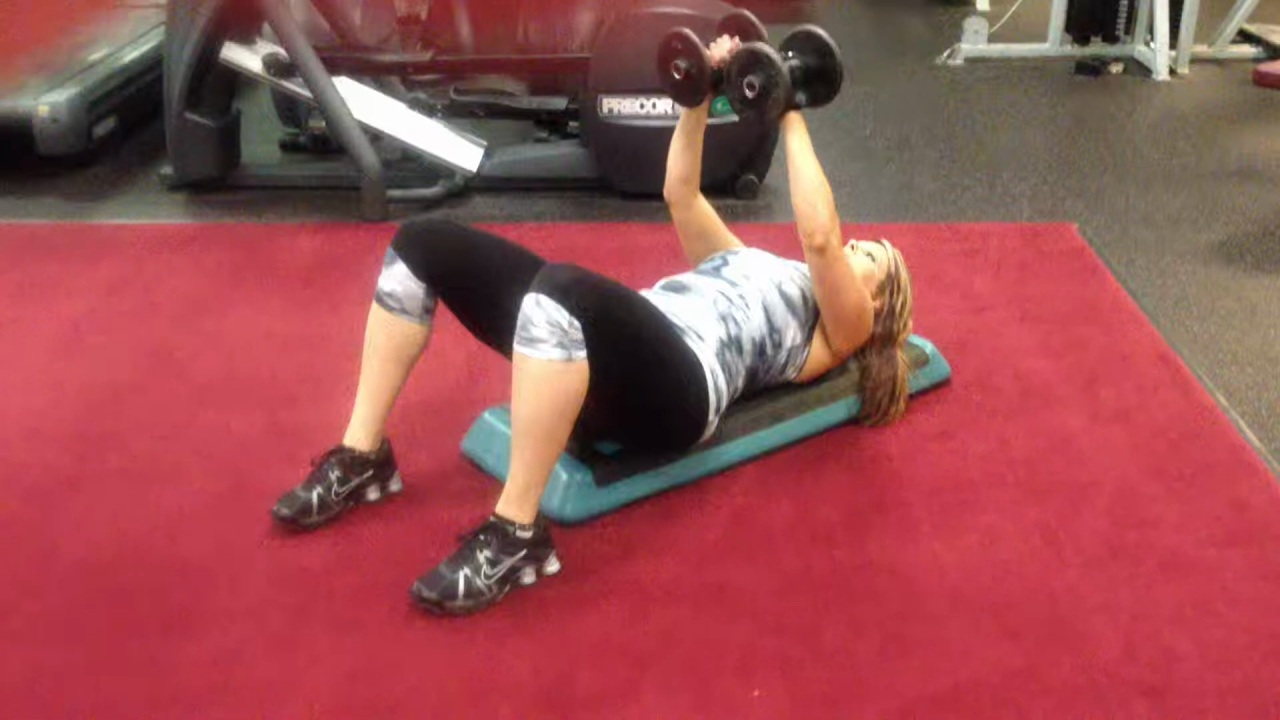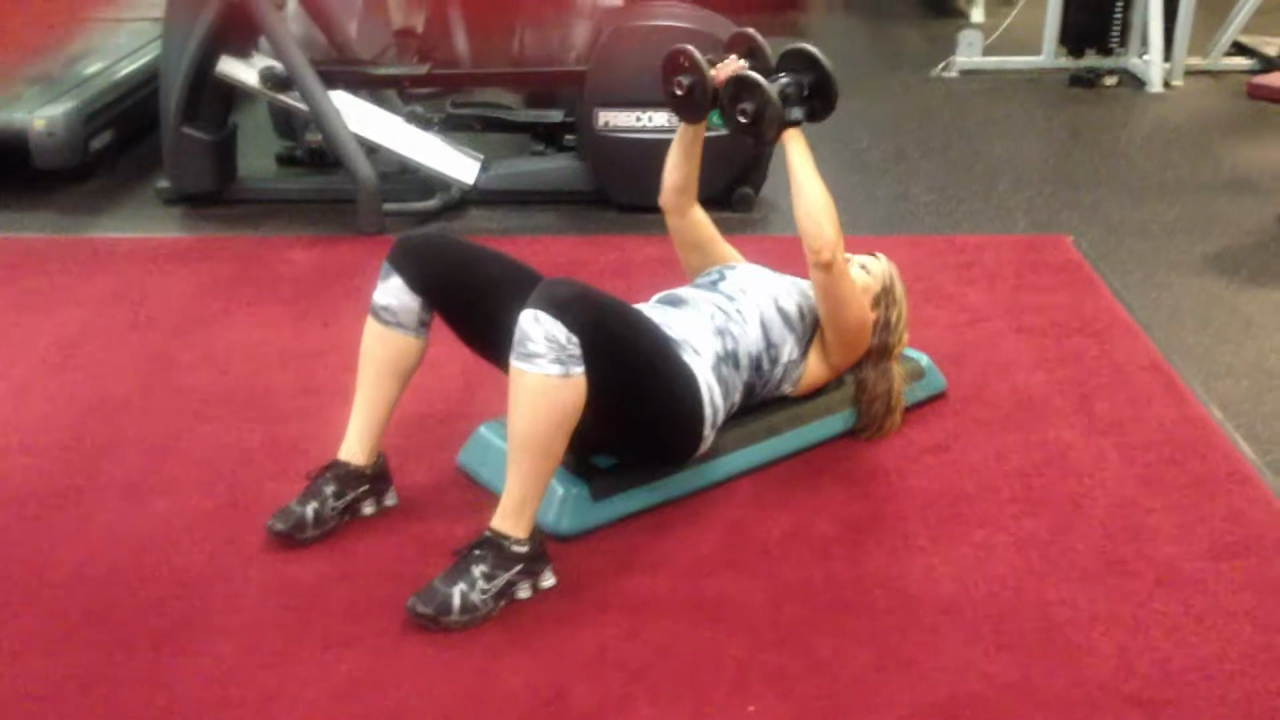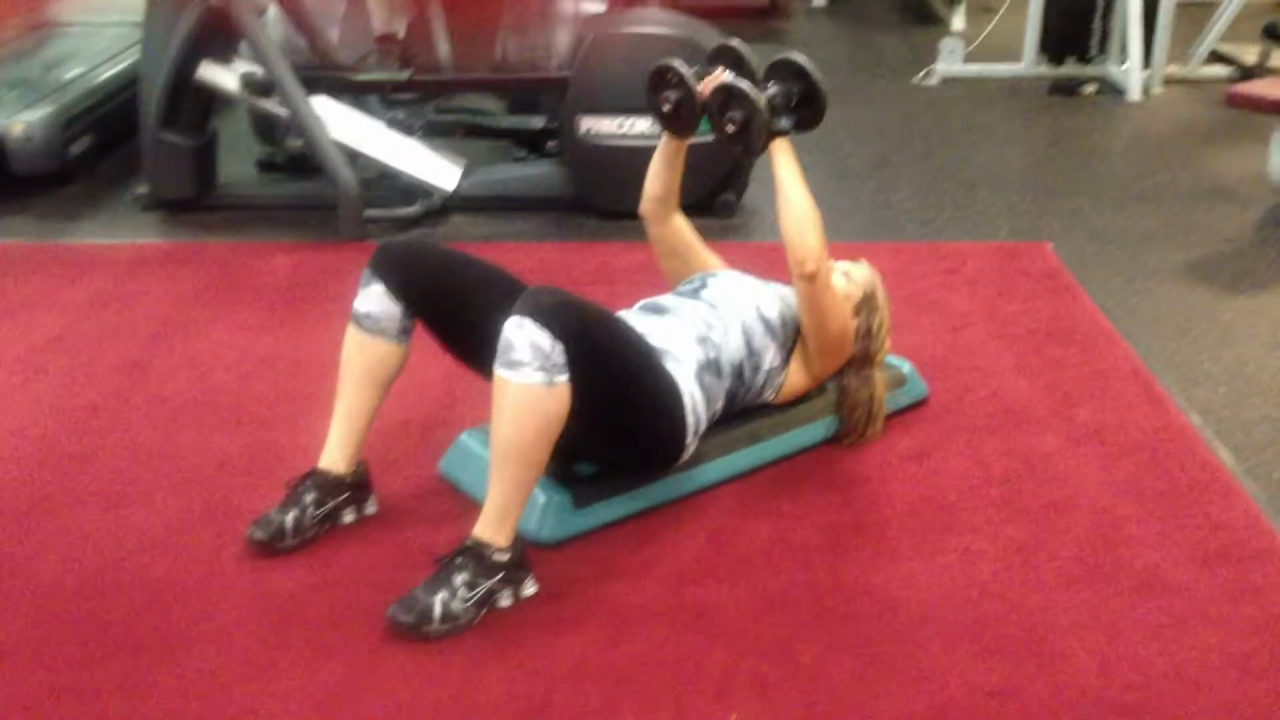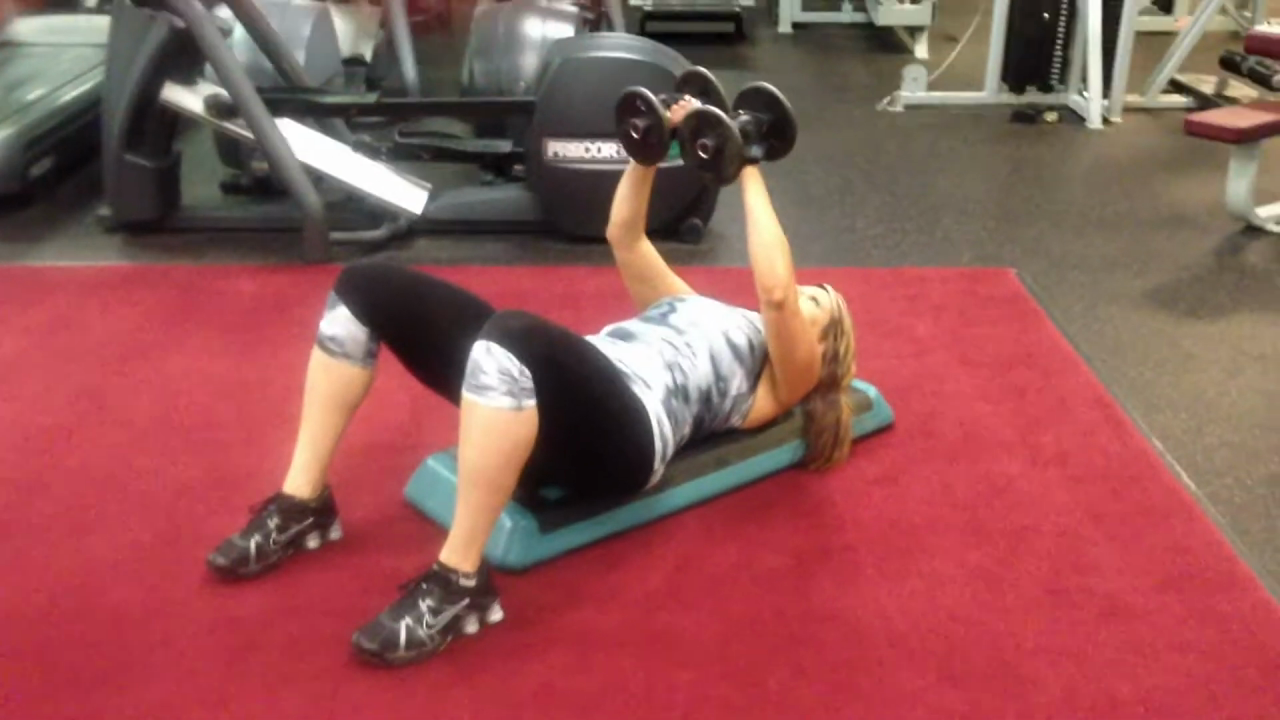
dt=0.3s
person 1, frame 1
left shoulder: (844, 325)
right shoulder: (757, 264)
left elbow: (818, 236)
right elbow: (681, 196)
left wrist: (792, 118)
right wrist: (698, 98)
left hip: (679, 382)
right hip: (604, 346)
left knee: (561, 288)
right knee: (421, 243)
left ankle: (516, 533)
right ankle: (362, 457)
person 1, frame 2
left shoulder: (838, 341)
right shoulder: (754, 281)
left elbow: (823, 251)
right elbow: (678, 206)
left wrist: (791, 134)
right wrist: (697, 112)
left hip: (675, 397)
right hip: (603, 363)
left knee: (558, 303)
right knee: (417, 258)
left ankle: (511, 548)
right ankle: (357, 472)
person 1, frame 3
left shoulder: (820, 348)
right shoulder: (737, 287)
left elbow: (807, 262)
right elbow: (659, 214)
left wrist: (780, 146)
left hip: (656, 403)
right hip: (584, 365)
left knee: (543, 310)
right knee: (399, 263)
left ankle: (493, 556)
right ankle: (338, 479)
person 1, frame 4
left shoulder: (787, 373)
right shoulder: (702, 311)
left elbow: (776, 291)
right elbow: (626, 239)
left wrist: (750, 173)
left hip: (624, 429)
right hip: (560, 392)
left knee: (512, 336)
right knee: (366, 288)
left ankle: (459, 583)
right ankle: (302, 504)
